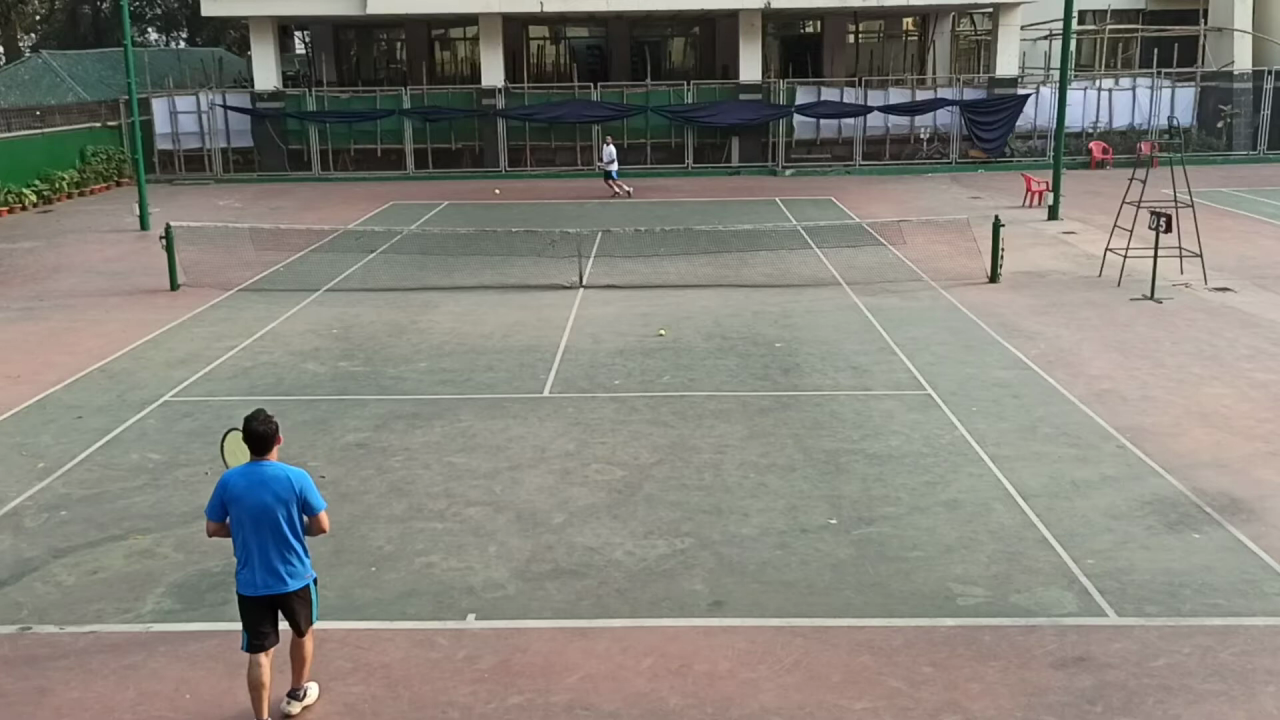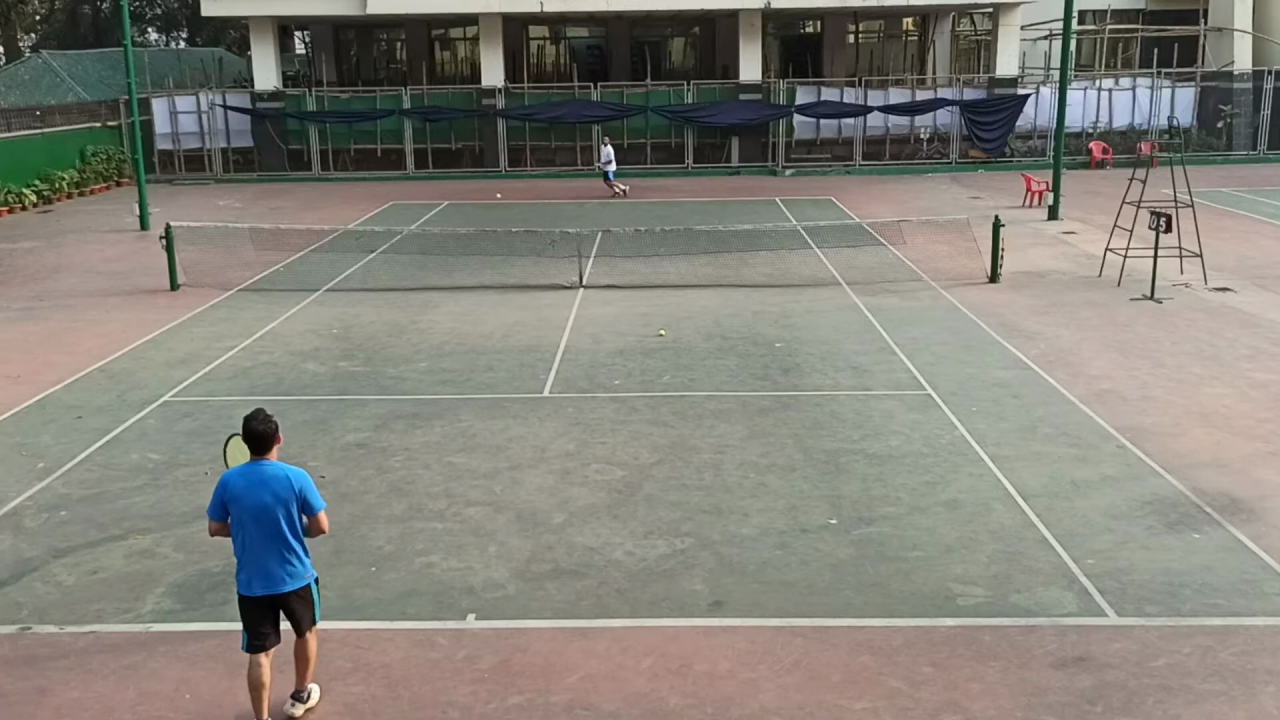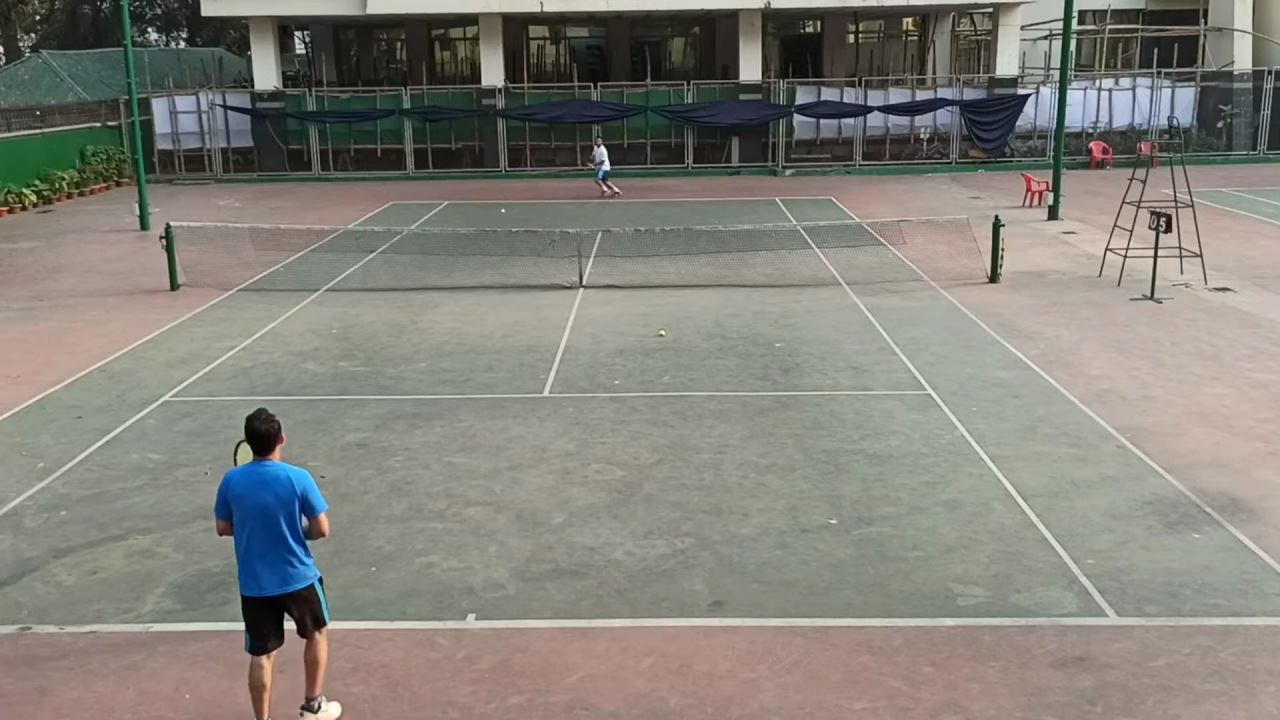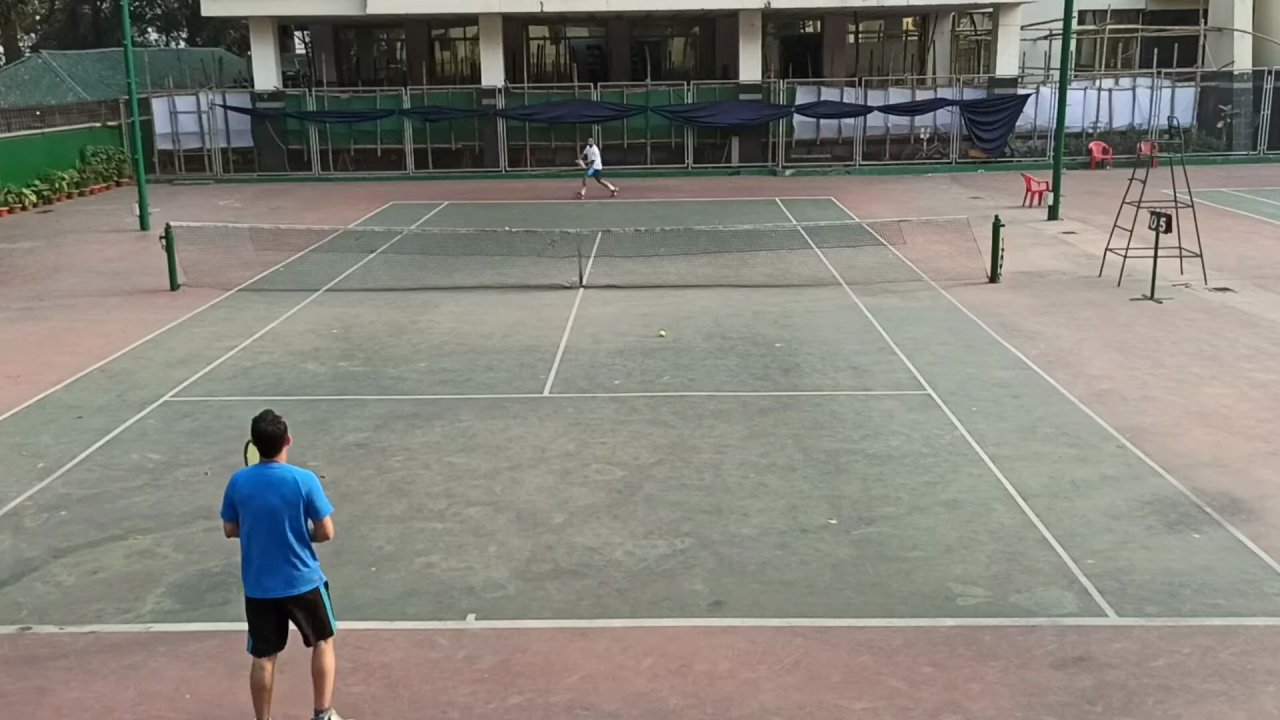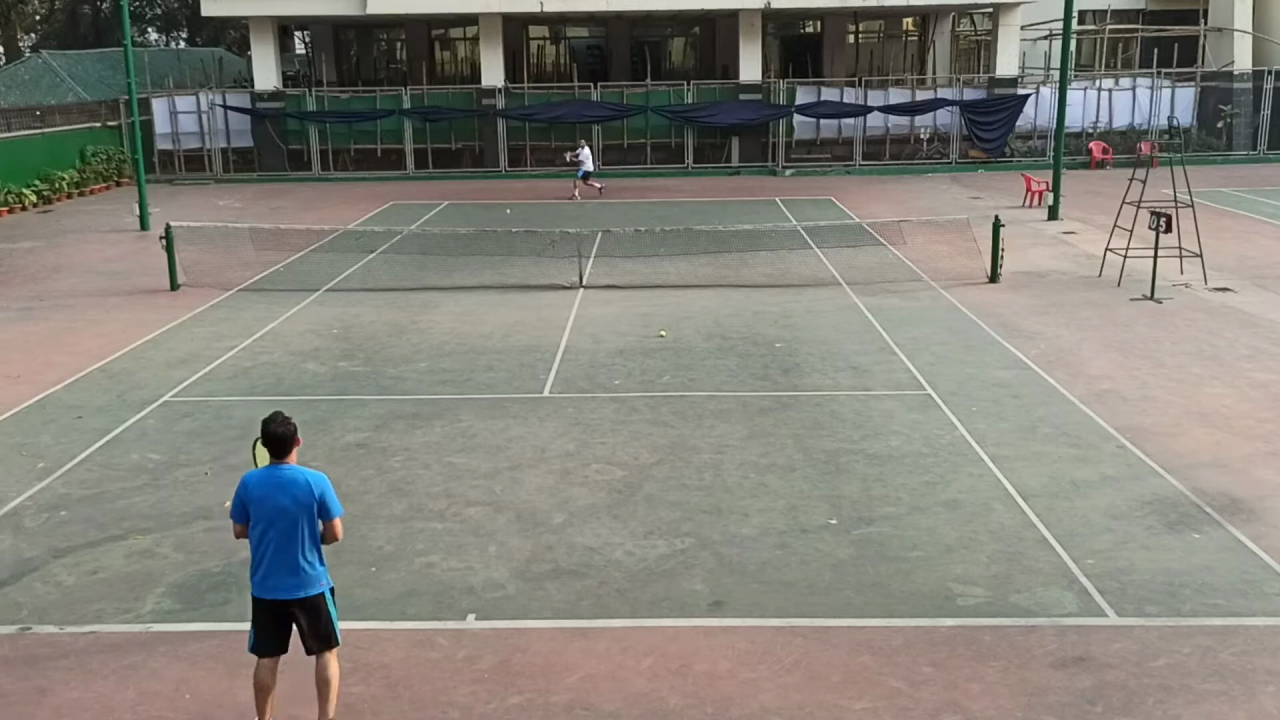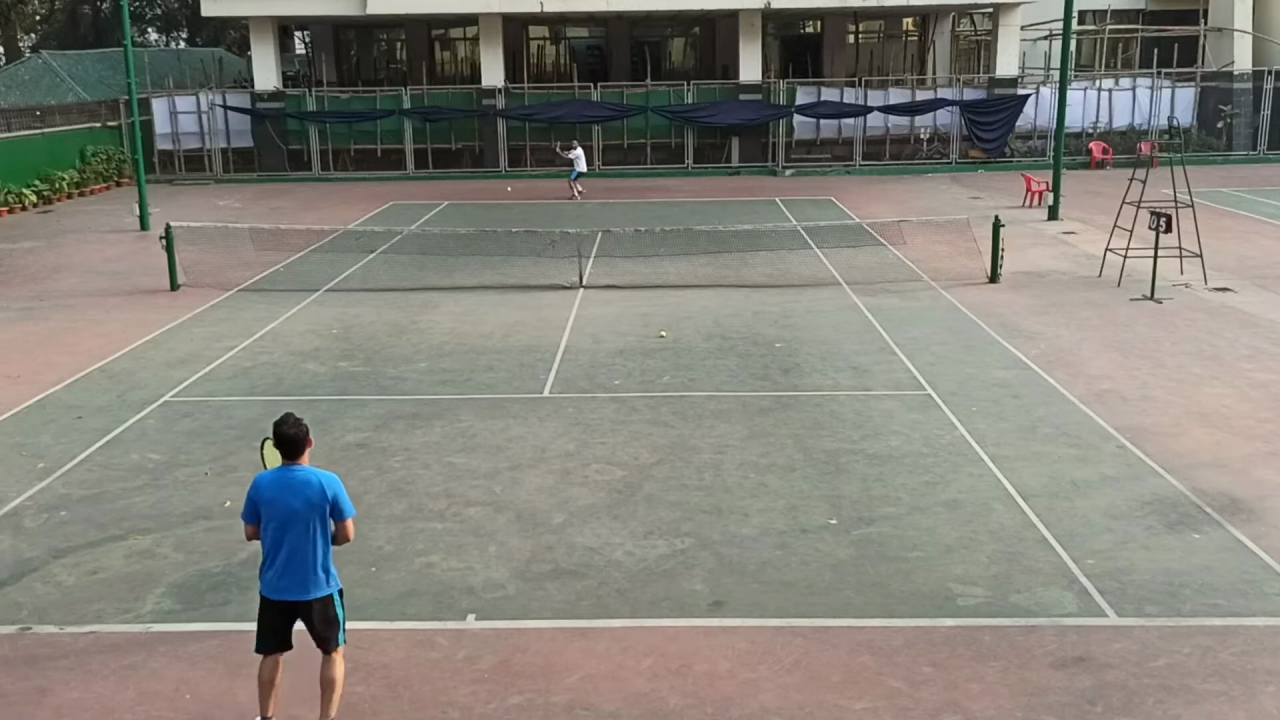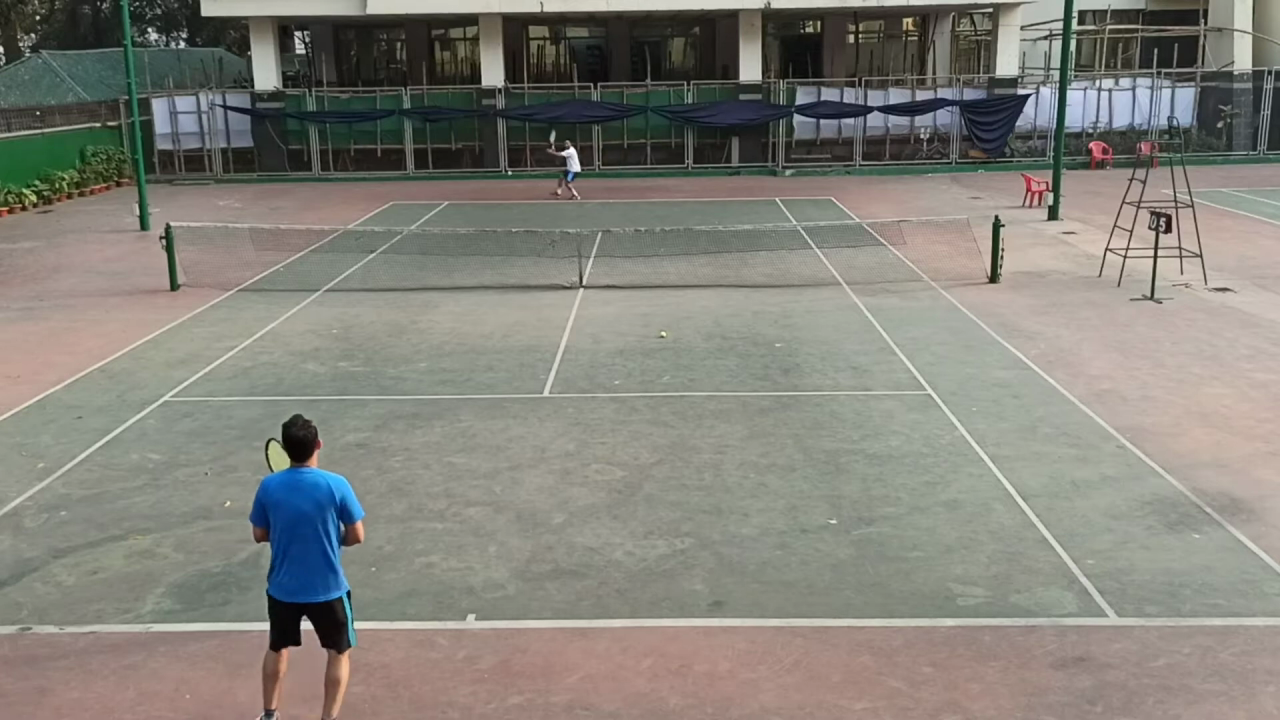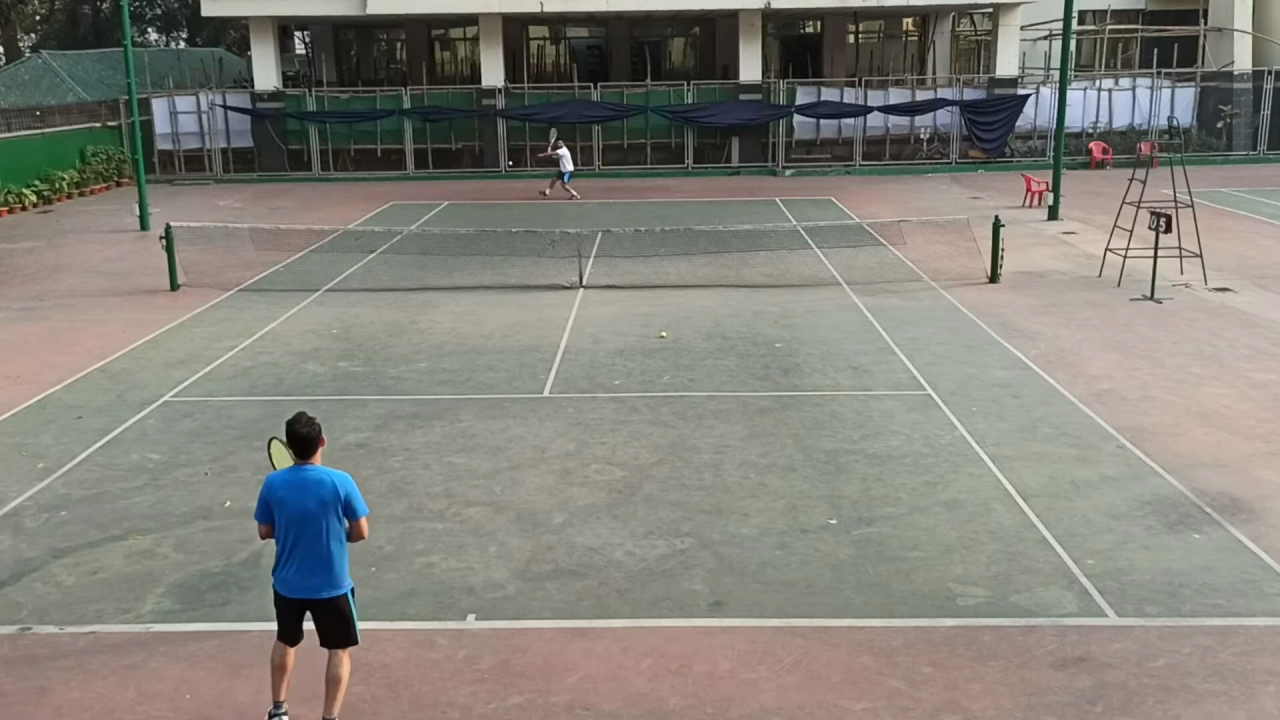
dt=0.1s
person 1, frame 1
left shoulder: (229, 481)
right shoulder: (296, 478)
left elbow: (213, 529)
right elbow: (322, 525)
left hip: (251, 584)
right hip: (295, 578)
left knee: (259, 653)
right knee: (303, 634)
right ankle: (297, 694)
person 1, frame 2
left shoulder: (229, 481)
right shoulder: (296, 477)
left elbow: (215, 528)
right elbow: (321, 526)
left hip: (252, 584)
right hip: (295, 577)
left knee: (259, 654)
right knee: (306, 632)
person 1, frame 3
left shoulder: (232, 480)
right shoulder: (298, 478)
left elbow: (222, 528)
right elbow: (321, 529)
left hip: (253, 585)
right hip: (298, 578)
left knee: (261, 655)
right knee: (317, 634)
person 1, frame 4
left shoulder: (238, 482)
right shoulder: (304, 480)
left elbow: (230, 530)
right elbow: (325, 533)
left hip: (258, 587)
right hip: (303, 581)
left knee: (264, 657)
right knee: (323, 642)
person 1, frame 5
left shoulder: (249, 482)
right shoulder: (316, 481)
left elbow: (239, 531)
right elbow: (334, 534)
left hip: (265, 588)
right hip: (311, 586)
left knee: (267, 658)
right knee: (327, 654)
person 1, frame 6
left shoulder: (261, 484)
right shoulder: (328, 483)
left elbow: (251, 533)
right elbow: (346, 535)
left hip: (274, 588)
right hip: (319, 587)
left knee: (272, 655)
right knee: (332, 654)
person 1, frame 7
left shoulder: (269, 486)
right shoulder: (336, 485)
left elbow: (259, 535)
right elbow: (356, 536)
left hip: (282, 589)
right hip: (328, 589)
left knee: (277, 649)
right knee: (339, 653)
person 1, frame 8
left shoulder: (273, 483)
right shoulder: (340, 482)
left elbow: (264, 532)
right elbow: (360, 532)
left hip: (287, 584)
right hip: (332, 586)
left knee: (285, 643)
right knee: (339, 651)
